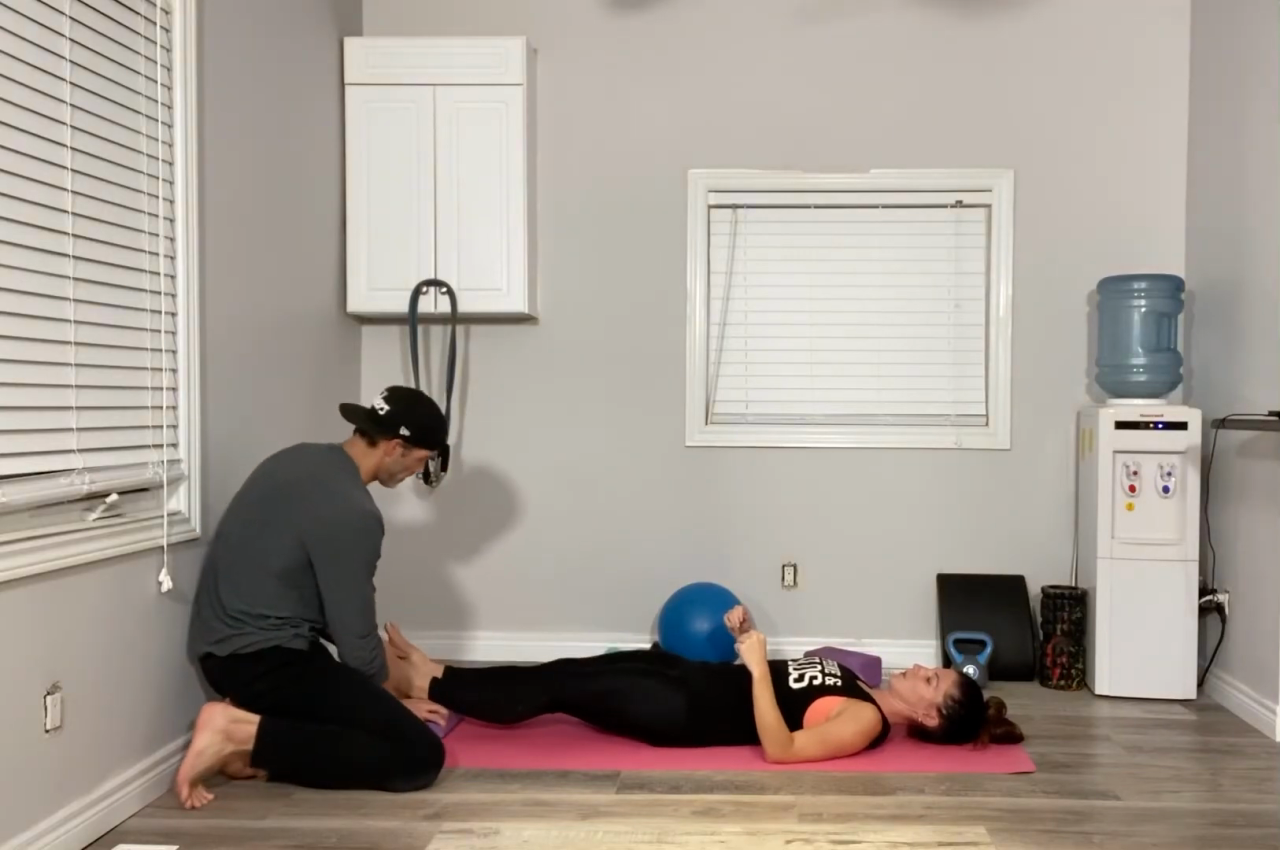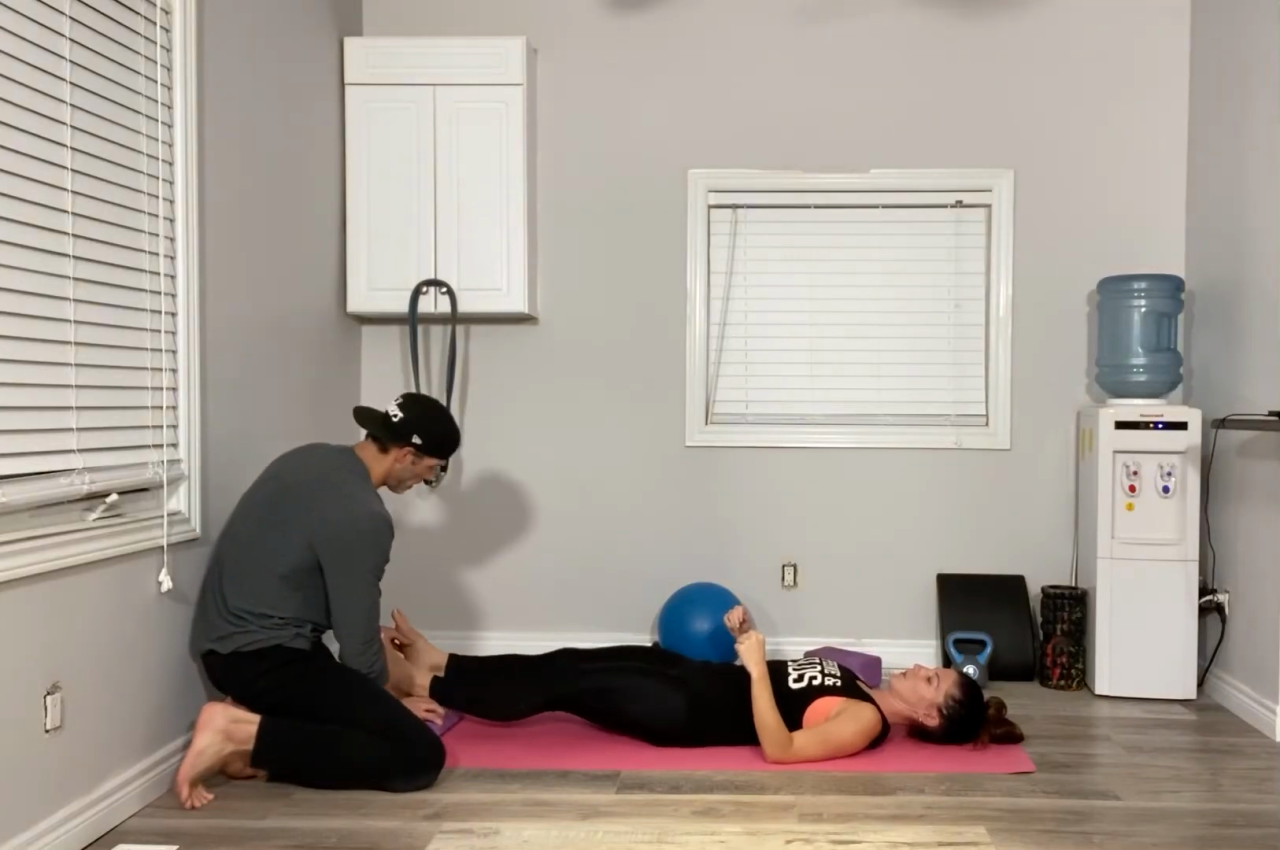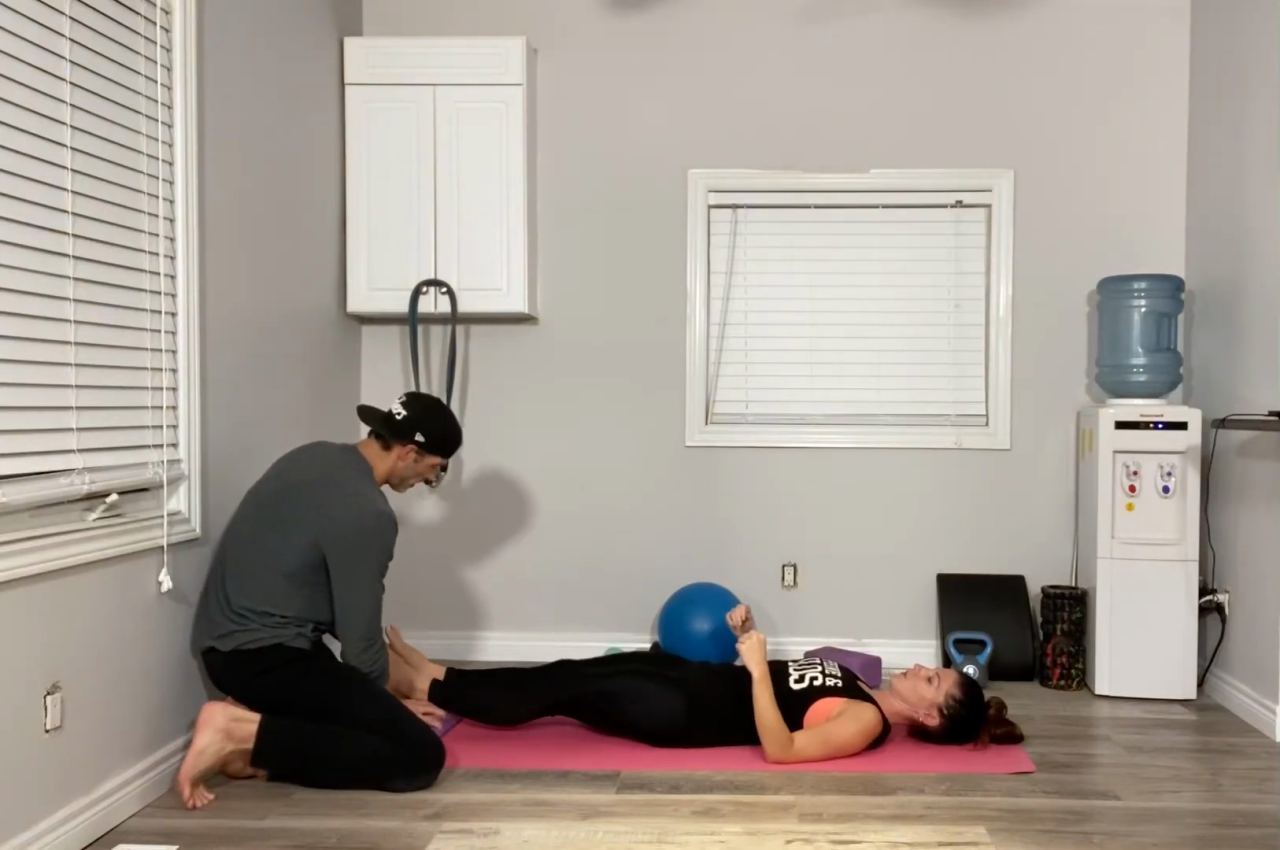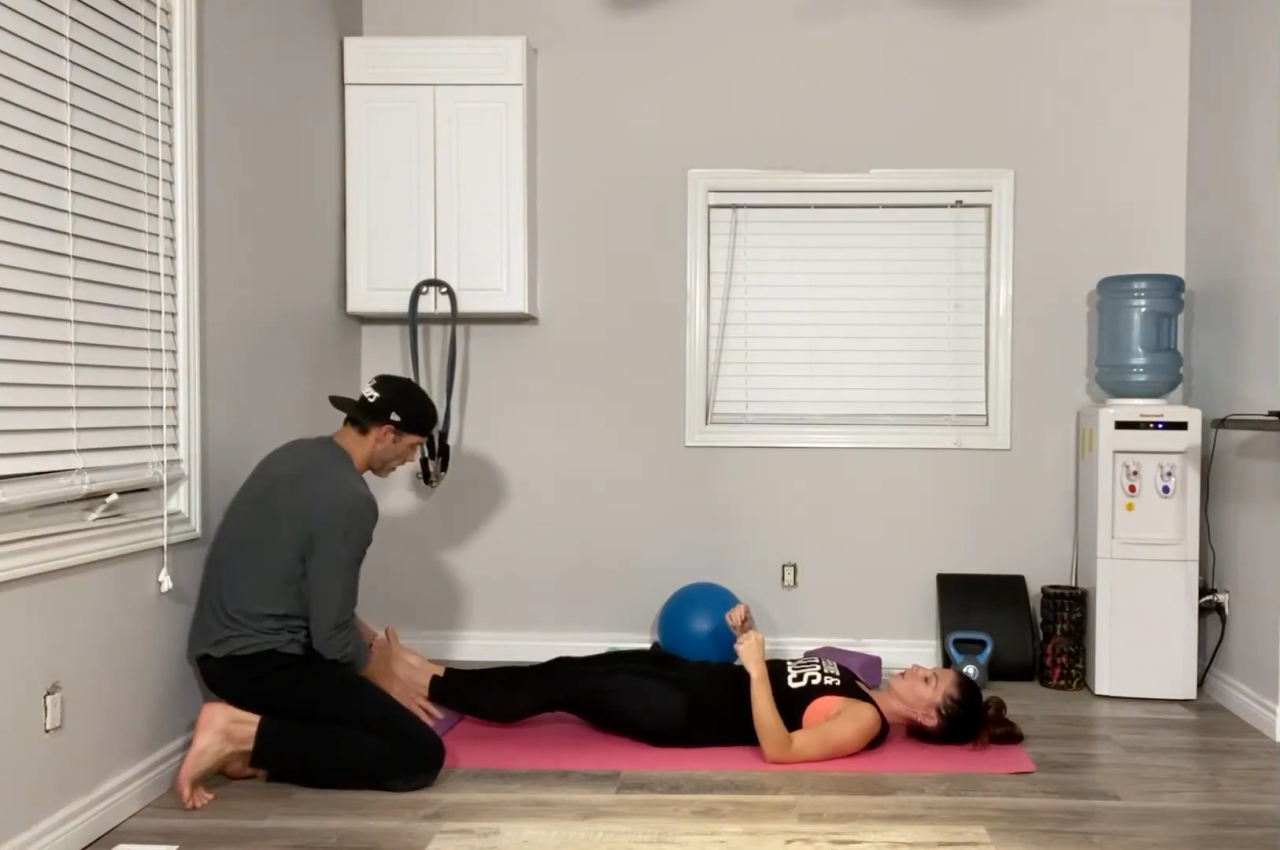
dt=0.3s
person 1, frame 1
left shoulder: (865, 723)
right shoulder: (859, 689)
left elbow: (779, 747)
left wrist: (756, 664)
right wrist: (749, 638)
left hip: (699, 713)
right hip: (704, 677)
left knee: (568, 690)
right knee: (572, 670)
left ankle: (426, 688)
right ankle: (436, 672)
person 1, frame 2
left shoulder: (866, 722)
right shoulder: (862, 690)
left elbow: (779, 747)
left wrist: (755, 664)
right wrist: (749, 638)
left hip: (700, 714)
right hip: (704, 677)
left knee: (569, 687)
right knee: (571, 663)
left ankle: (425, 687)
right ankle: (440, 663)
person 1, frame 3
left shoulder: (866, 723)
right shoulder: (861, 690)
left elbow: (778, 747)
left wrist: (755, 664)
right wrist: (751, 639)
left hip: (699, 715)
right hip: (706, 679)
left knee: (567, 693)
right knee: (568, 672)
left ankle: (426, 691)
right ankle: (437, 673)
person 1, frame 4
left shoulder: (866, 722)
right shoulder: (863, 689)
left elbow: (780, 747)
left wrist: (754, 667)
right wrist: (750, 638)
left hip: (701, 713)
right hip: (706, 677)
left knee: (573, 690)
right knee: (569, 669)
left ankle: (431, 688)
right ankle: (438, 676)
person 2, frame 1
left shoulder: (302, 459)
right shoulder: (351, 512)
right elbow: (355, 641)
left wrist: (398, 675)
right wrist: (394, 699)
left hip: (226, 646)
right hip: (260, 657)
left knee: (362, 716)
right knee: (419, 755)
left ankle: (251, 715)
right ankle: (242, 734)
person 2, frame 2
left shoulder: (313, 459)
right shoulder: (362, 517)
right elbow: (358, 646)
left wrist: (394, 669)
right wrist: (391, 700)
left hip: (228, 643)
right hip: (262, 654)
left knee: (363, 718)
right knee: (420, 757)
left ankle: (252, 719)
right ankle: (243, 735)
person 2, frame 3
left shoulder: (315, 458)
right shoulder: (367, 514)
right elbow: (360, 646)
right wrist: (393, 698)
left hip: (227, 642)
right hip: (262, 653)
left knee: (366, 718)
right knee: (420, 757)
left ankle: (253, 717)
right ankle: (244, 734)
person 2, frame 4
left shoulder: (296, 456)
right shoulder: (348, 499)
right elbow: (331, 633)
left wrist: (379, 646)
right wrist: (390, 685)
left hip: (222, 649)
right hip: (261, 659)
left knee: (363, 719)
right knee: (420, 755)
left ankle: (249, 728)
right ankle: (244, 735)
